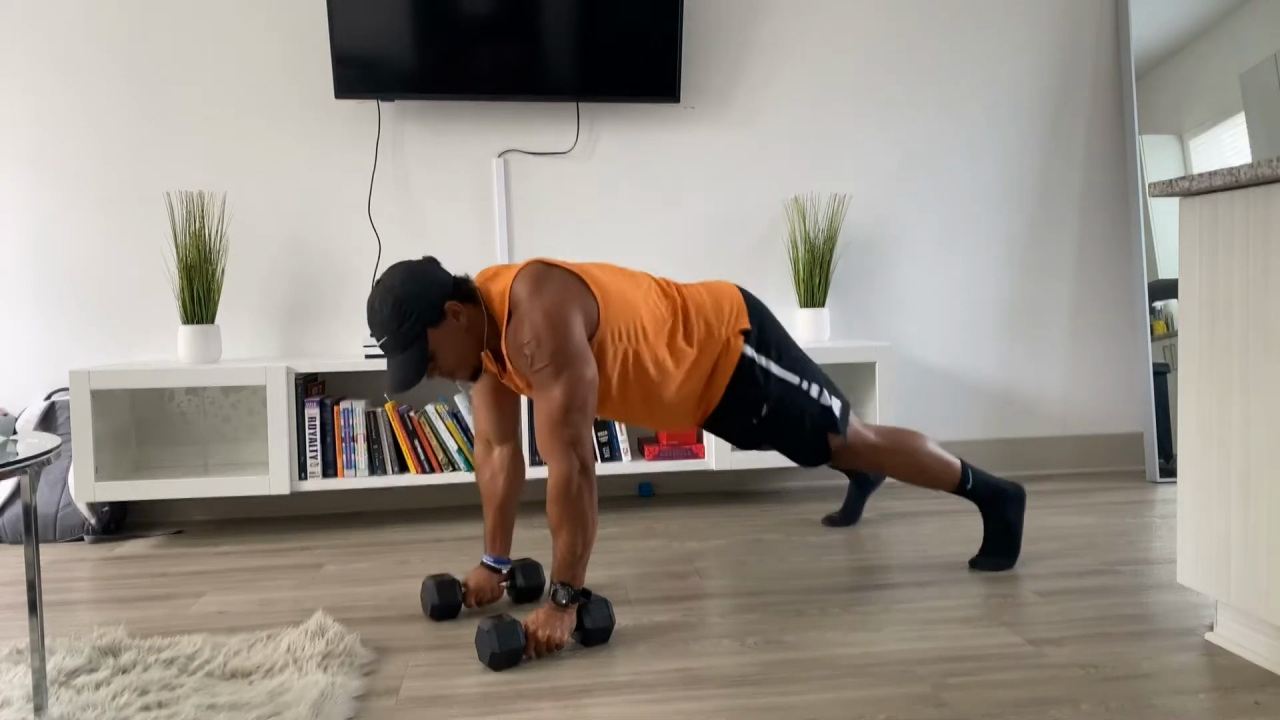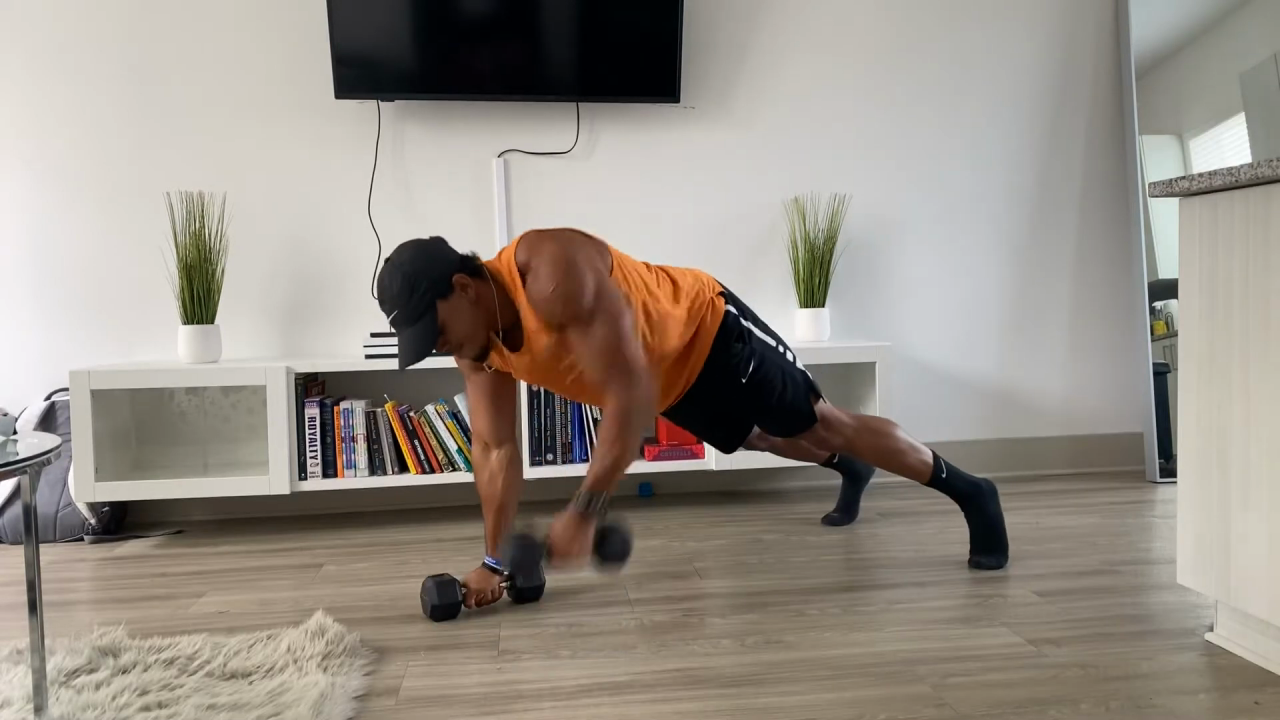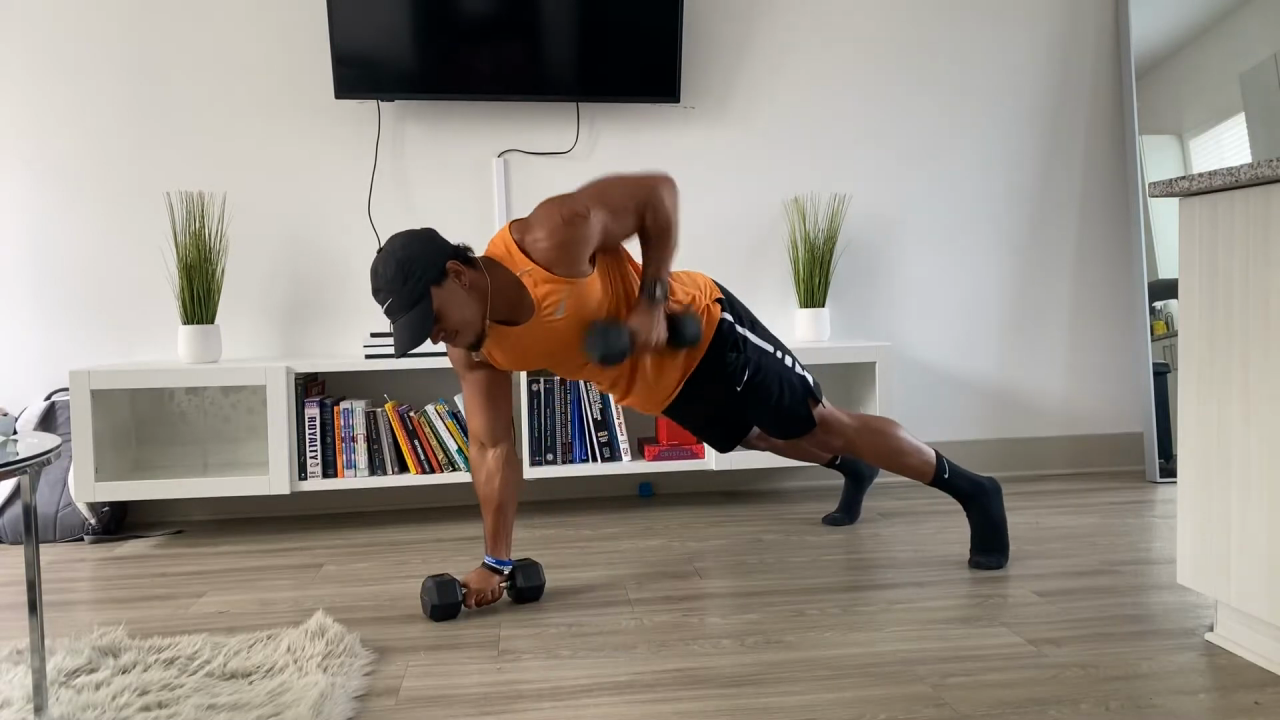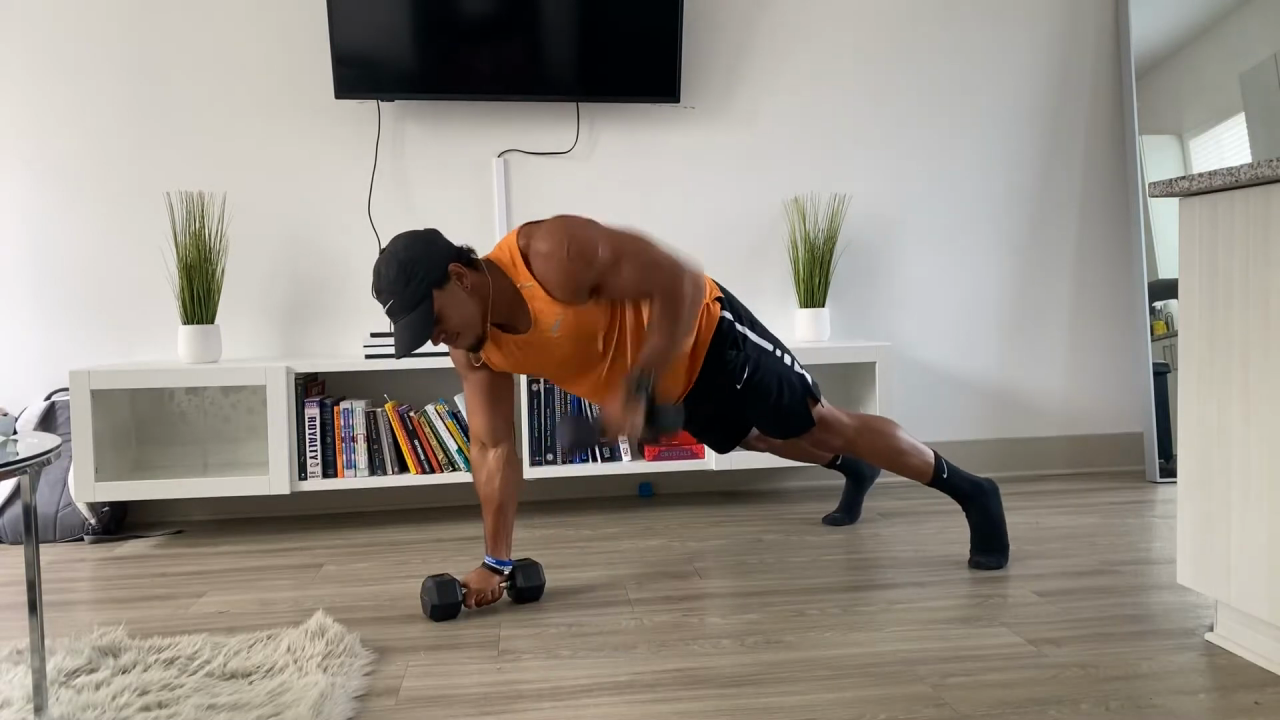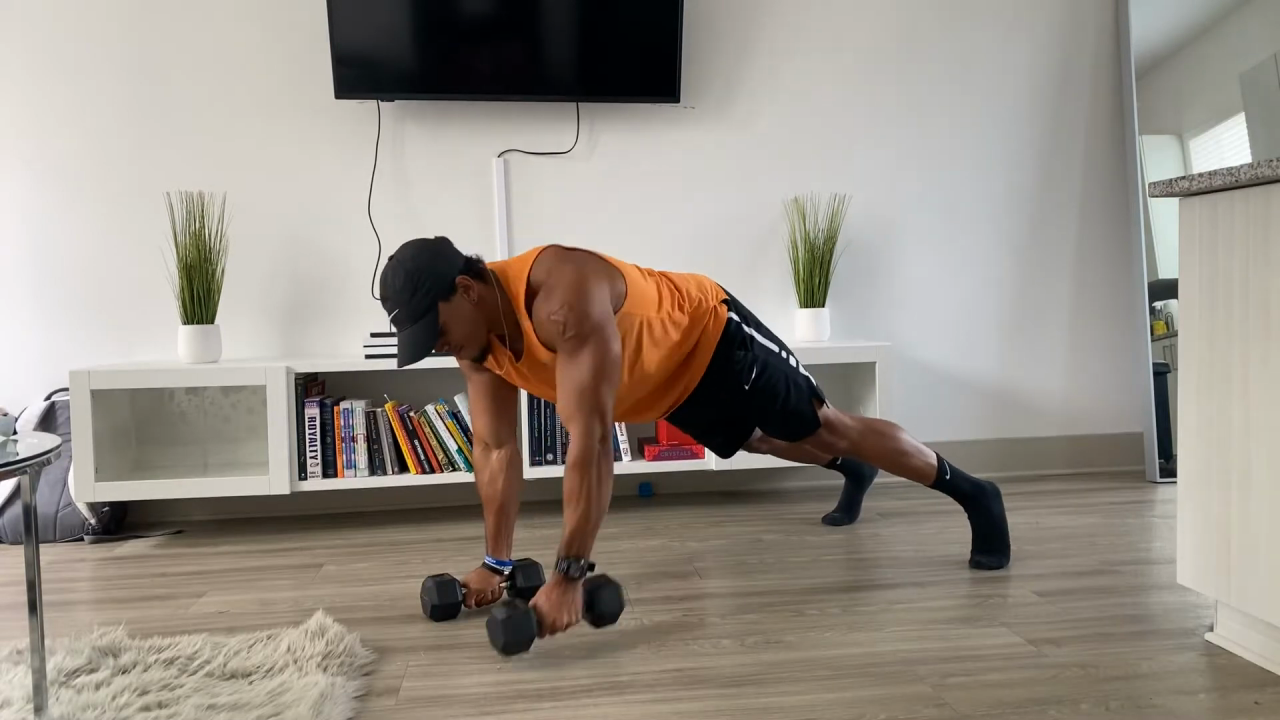
dt=0.3s
person 1, frame 1
left shoulder: (539, 320)
right shoulder: (484, 328)
left elbow: (572, 467)
right elbow: (497, 447)
left wrist: (562, 600)
right wrist: (495, 561)
left hip: (733, 344)
right hip: (695, 377)
left knee: (848, 439)
right knee: (792, 442)
left ankle: (993, 495)
right ankle: (864, 479)
person 1, frame 2
left shoulder: (556, 276)
right shoulder: (477, 337)
left elbow: (632, 397)
right elbow: (496, 449)
left wrist: (584, 512)
right wrist: (494, 561)
left hip: (708, 328)
left knee: (822, 420)
right knee: (764, 436)
left ankle: (969, 491)
right ankle: (850, 470)
person 1, frame 3
left shoulder: (552, 237)
right shoulder: (469, 349)
left elbow: (659, 189)
right elbow: (493, 449)
left wrist: (653, 301)
right wrist: (495, 561)
left hip: (703, 333)
right hip: (663, 388)
left knee: (822, 422)
right knee: (769, 437)
left ankle: (973, 490)
right ankle: (854, 473)
person 1, frame 4
left shoulder: (557, 255)
right shoulder: (473, 346)
left elbow: (682, 282)
right elbow: (494, 449)
left wrist: (638, 394)
right wrist: (495, 560)
left hip: (704, 334)
right hip: (664, 382)
left knee: (824, 423)
right knee: (764, 439)
left ankle: (972, 492)
right ankle: (853, 471)
person 1, frame 5
left shoulder: (564, 296)
right shoulder: (478, 334)
left elbow: (590, 441)
right elbow: (496, 451)
left wrist: (568, 576)
right wrist: (496, 561)
left hip: (712, 335)
right hip: (671, 387)
left knee: (827, 425)
right knee: (763, 440)
left ankle: (974, 494)
right ankle: (853, 472)
